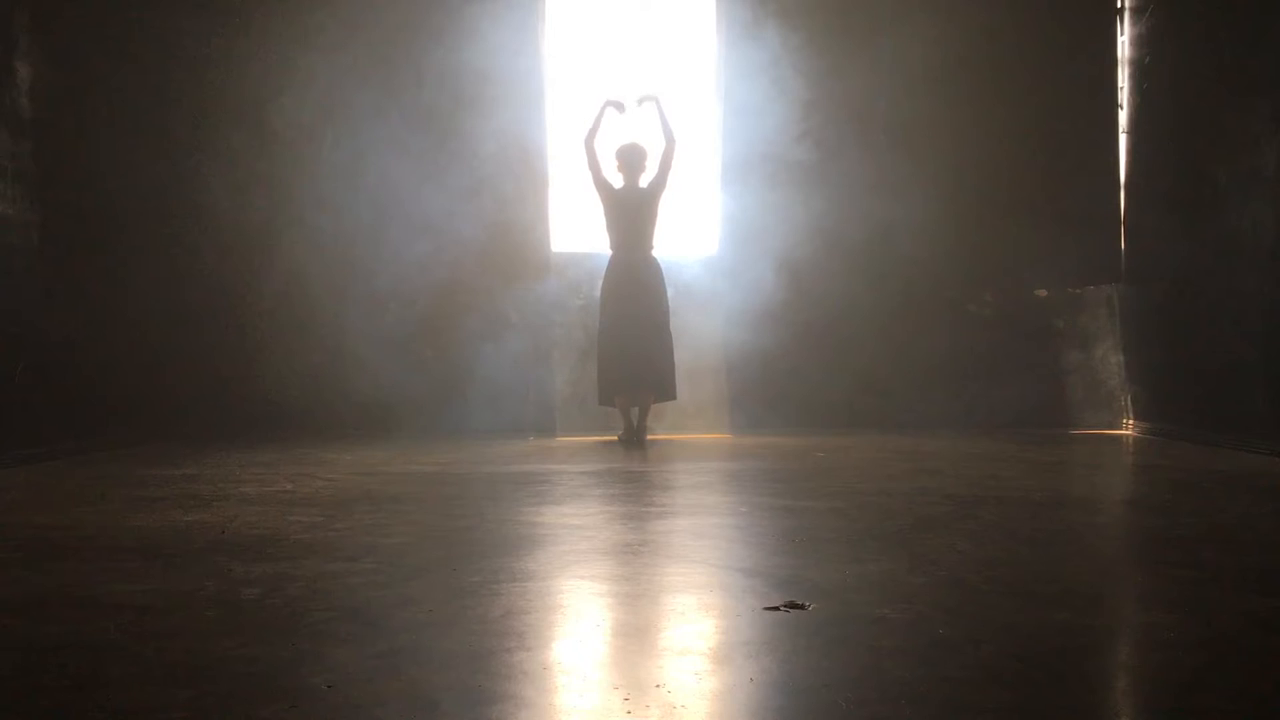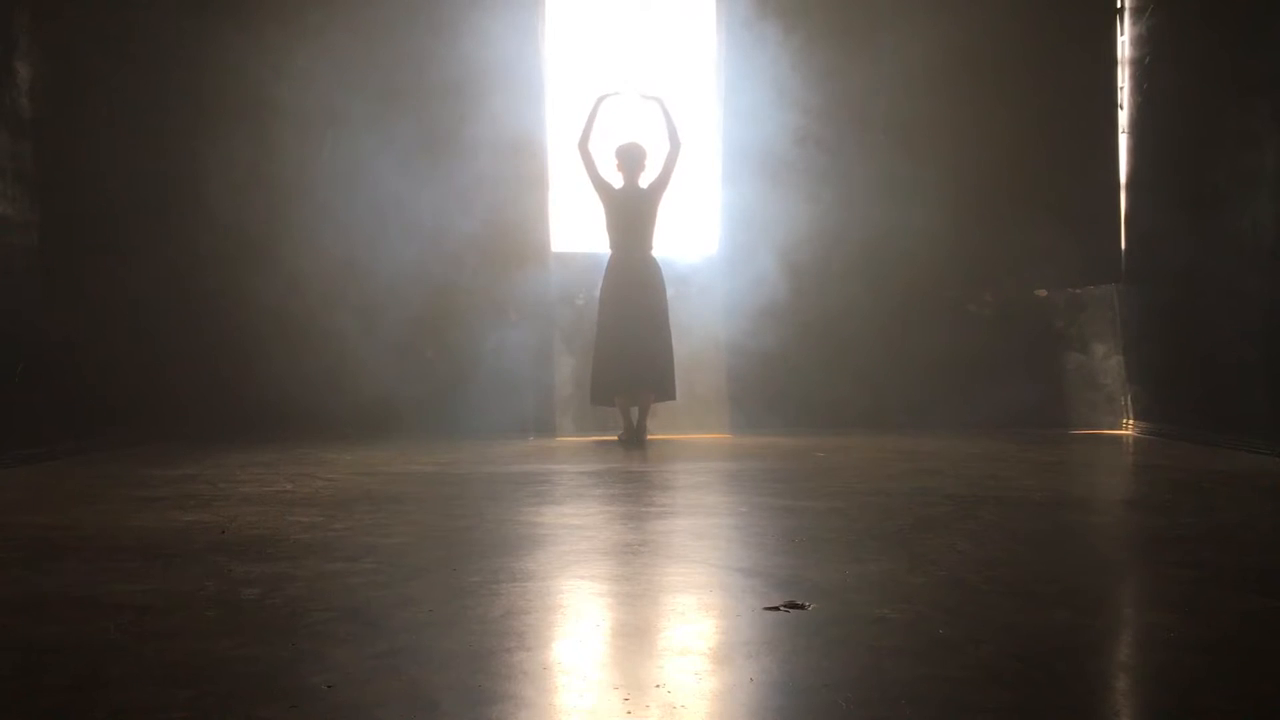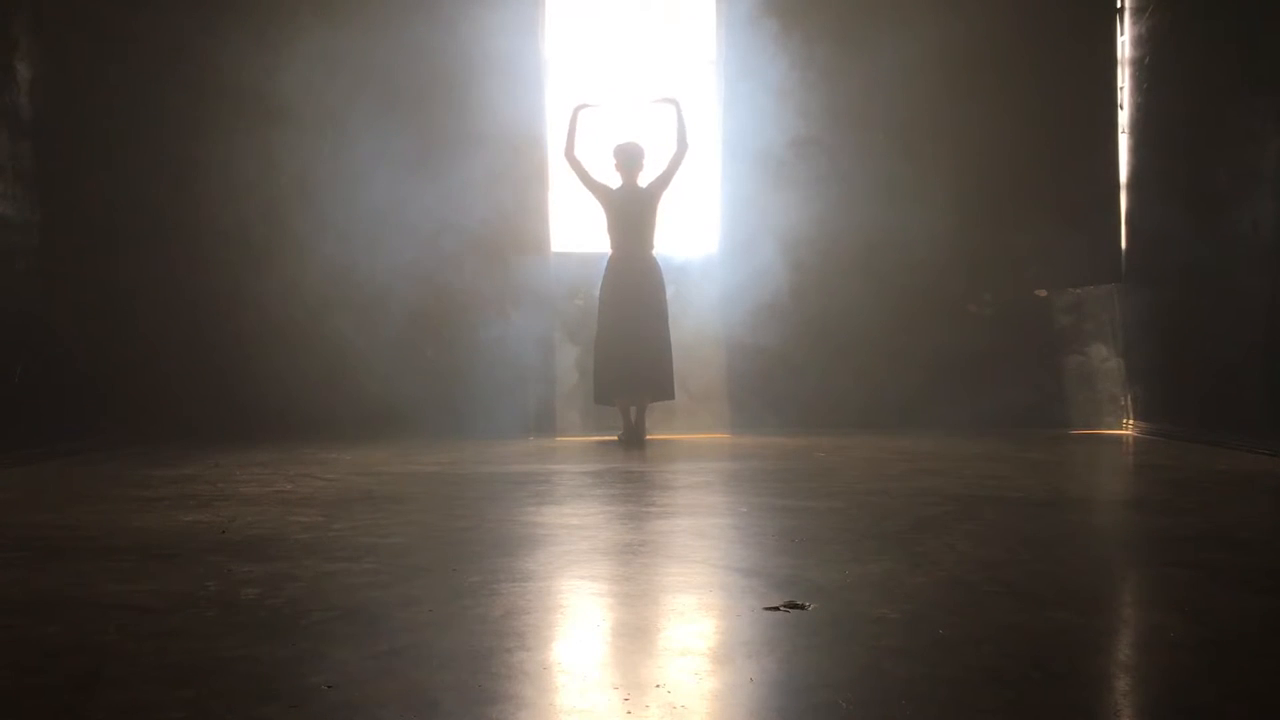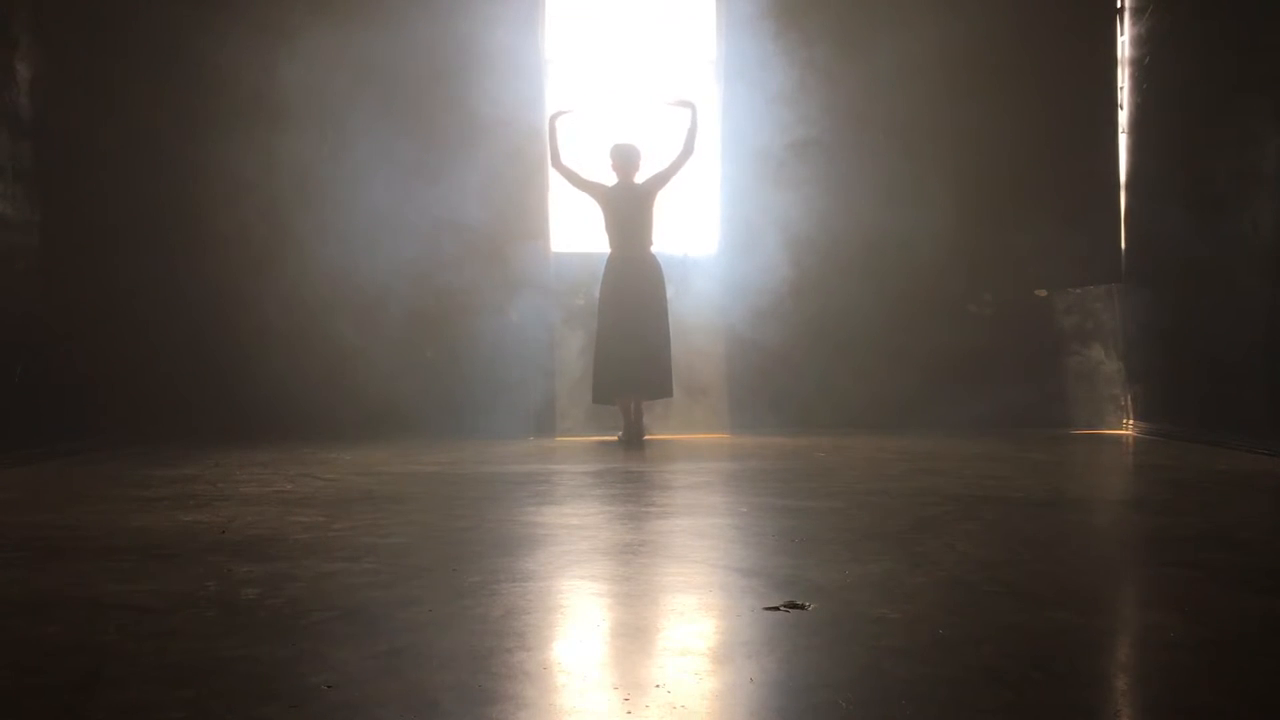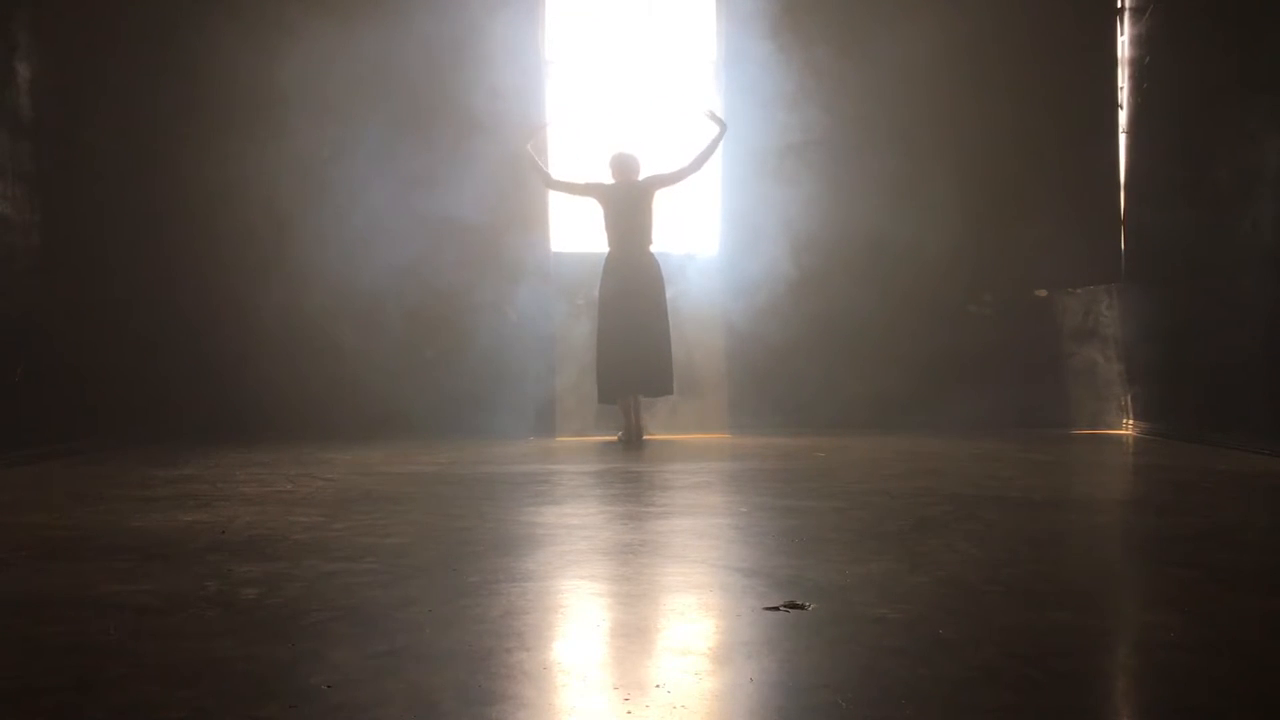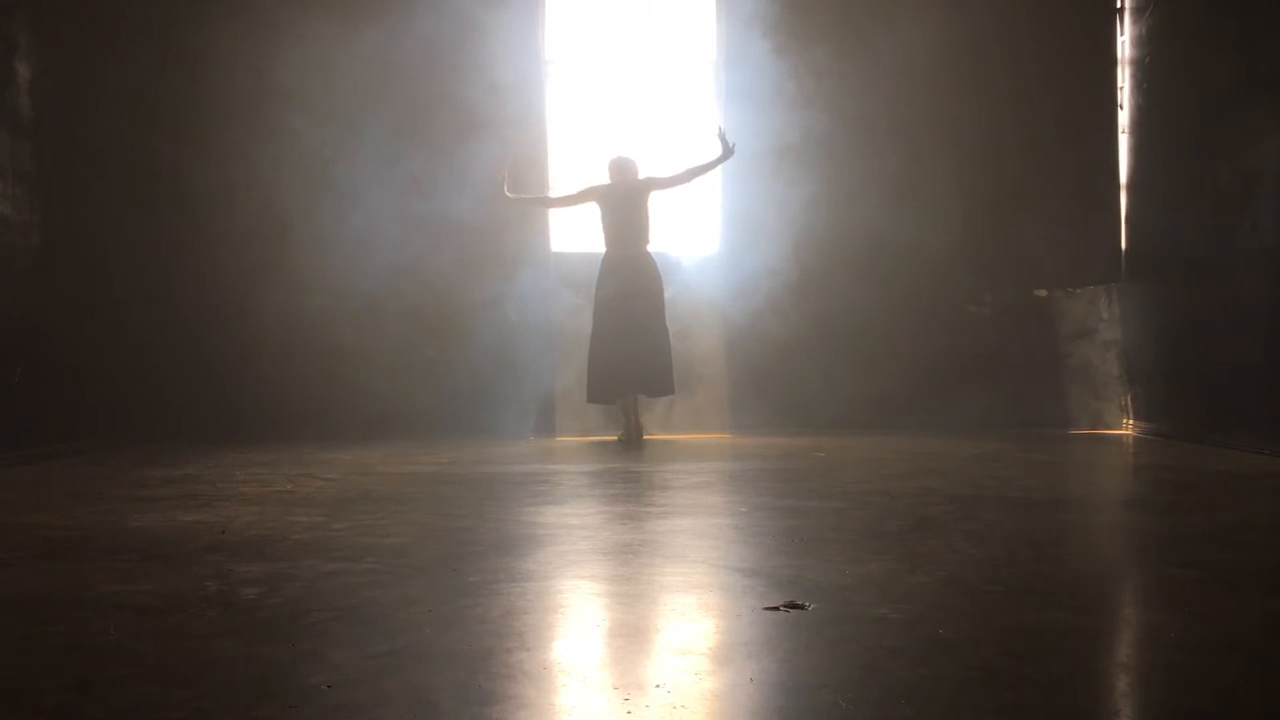
dt=0.7s
person 1, frame 1
left shoulder: (608, 195)
right shoulder: (653, 194)
left elbow: (588, 144)
right elbow: (671, 143)
left wrist: (605, 108)
right wrist: (657, 105)
left hip: (618, 275)
right hip: (647, 274)
left knee: (618, 351)
right knee: (650, 349)
left ankle: (628, 427)
right ankle: (641, 426)
person 1, frame 2
left shoulder: (608, 195)
right shoulder: (653, 194)
left elbow: (583, 147)
right elbow: (675, 145)
left wrist: (598, 104)
right wrist: (661, 105)
left hip: (618, 275)
right hip: (647, 274)
left knee: (617, 350)
right knee: (649, 350)
left ankle: (628, 427)
right ankle: (641, 425)
person 1, frame 3
left shoulder: (607, 197)
right shoulder: (652, 194)
left elbow: (570, 156)
right elbow: (682, 149)
left wrist: (576, 114)
right wrist: (676, 108)
left hip: (617, 275)
right hip: (647, 274)
left knee: (617, 349)
right knee: (648, 348)
left ankle: (628, 426)
right ankle: (639, 423)
person 1, frame 4
left shoulder: (603, 194)
right shoulder: (648, 190)
left elbow: (558, 164)
right elbow: (687, 152)
left wrist: (553, 124)
right wrist: (692, 113)
left hip: (617, 272)
right hip: (647, 271)
left knee: (617, 347)
right knee: (647, 345)
left ankle: (629, 424)
right ankle: (637, 420)
person 1, frame 5
left shoulder: (602, 191)
right shoulder: (648, 186)
left elbow: (552, 182)
right elbow: (692, 167)
left wrist: (531, 151)
right wrist: (720, 133)
left hip: (617, 272)
right hip: (646, 271)
left knee: (618, 346)
right knee: (645, 343)
left ankle: (629, 425)
right ankle: (636, 423)
person 1, frame 6
left shoulder: (600, 192)
right shoulder: (644, 186)
left elbow: (551, 202)
right elbow: (684, 176)
left wrist: (512, 195)
right wrist: (722, 158)
left hip: (614, 271)
right hip: (643, 269)
left knee: (615, 344)
right knee: (644, 341)
left ankle: (630, 424)
right ankle: (635, 421)
